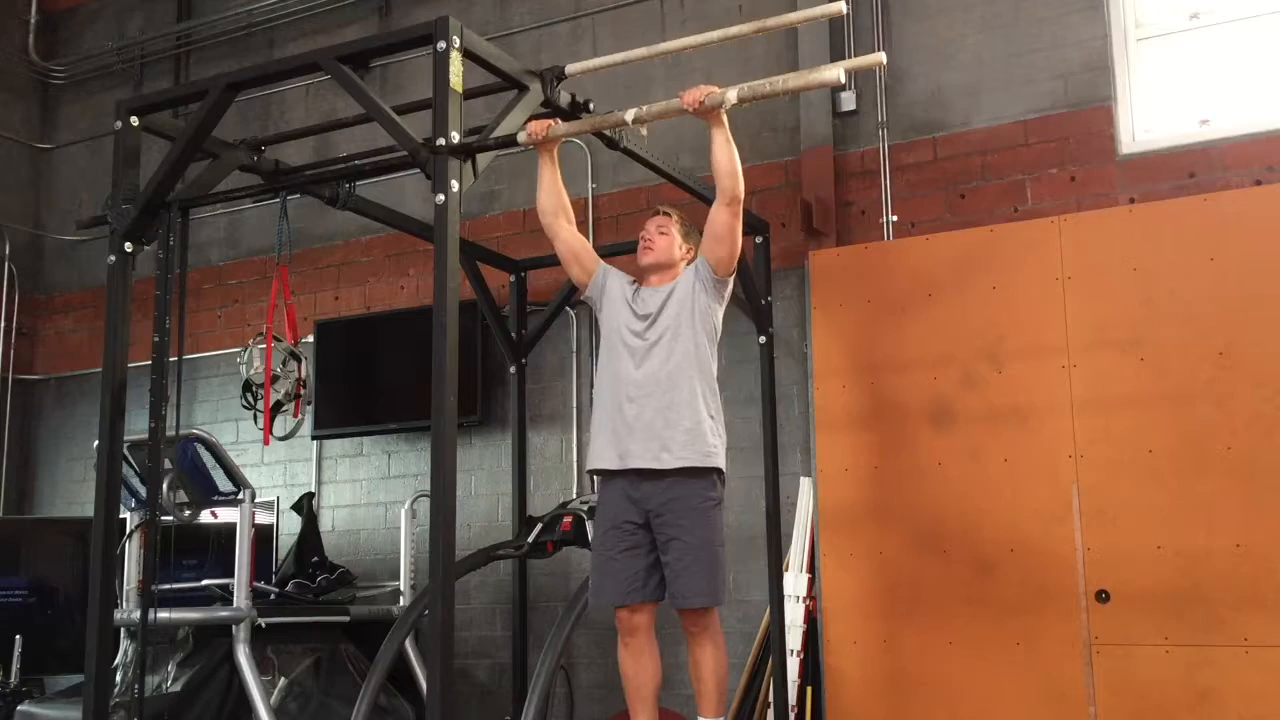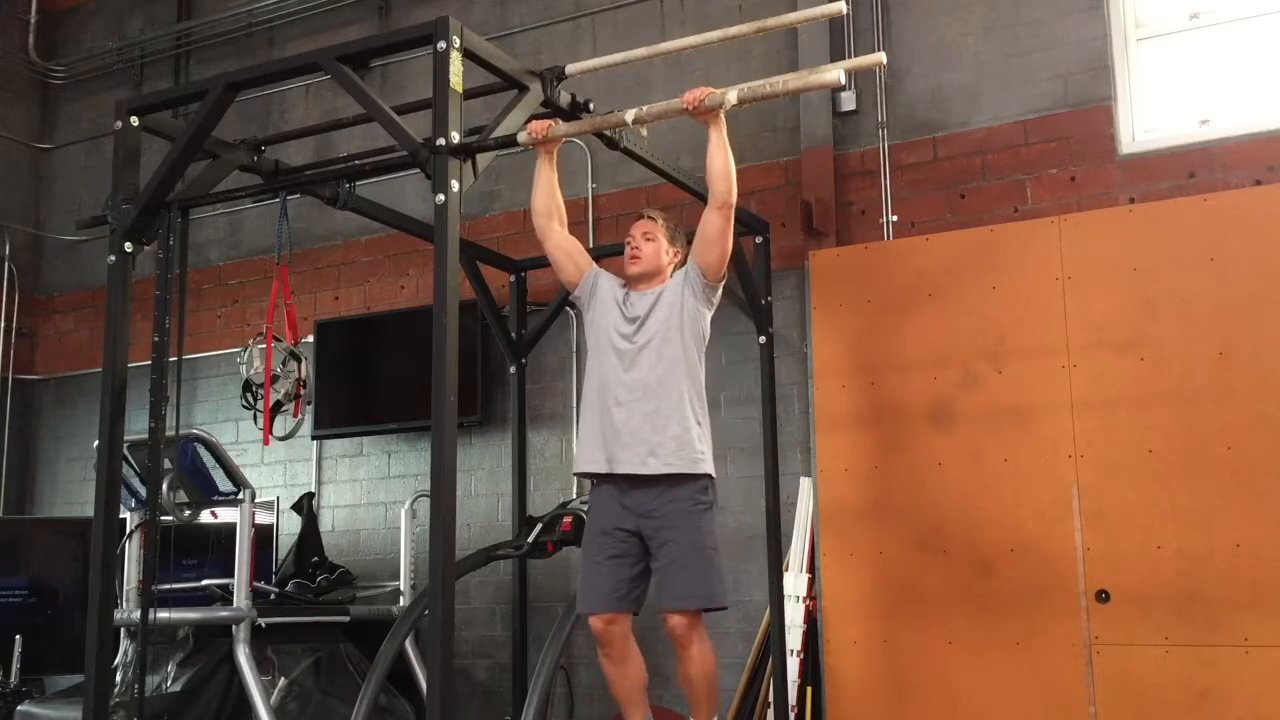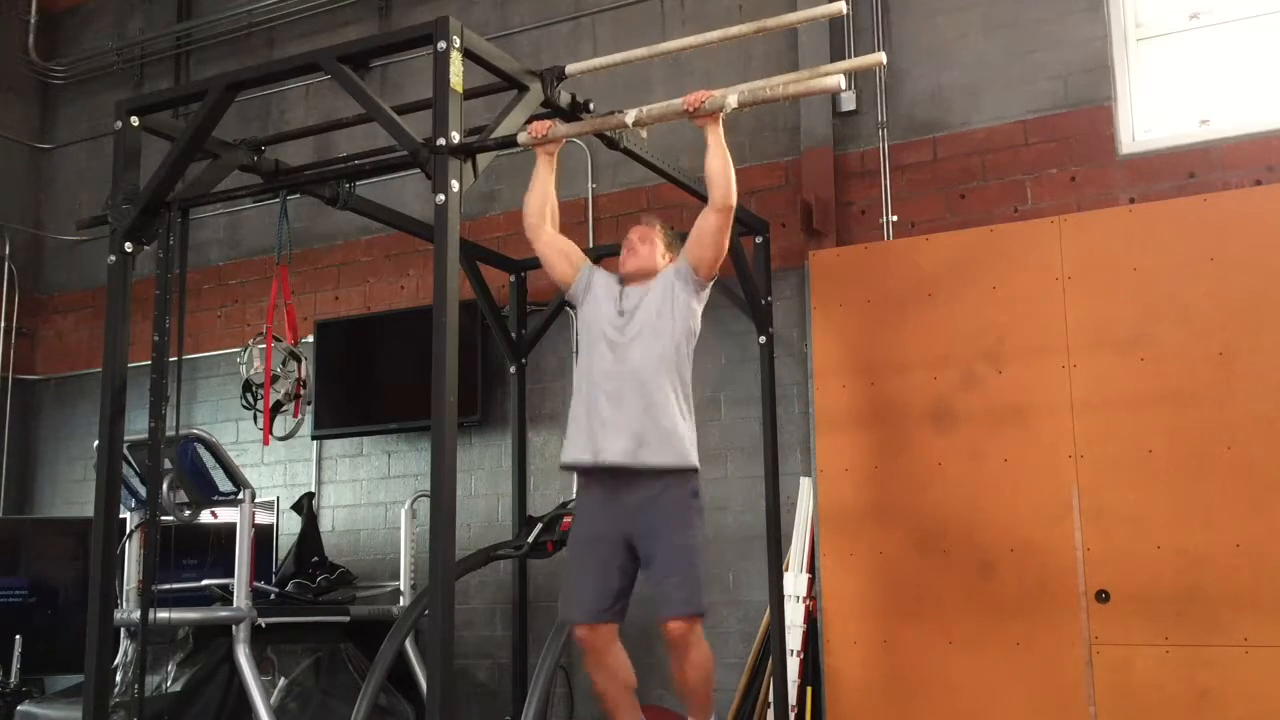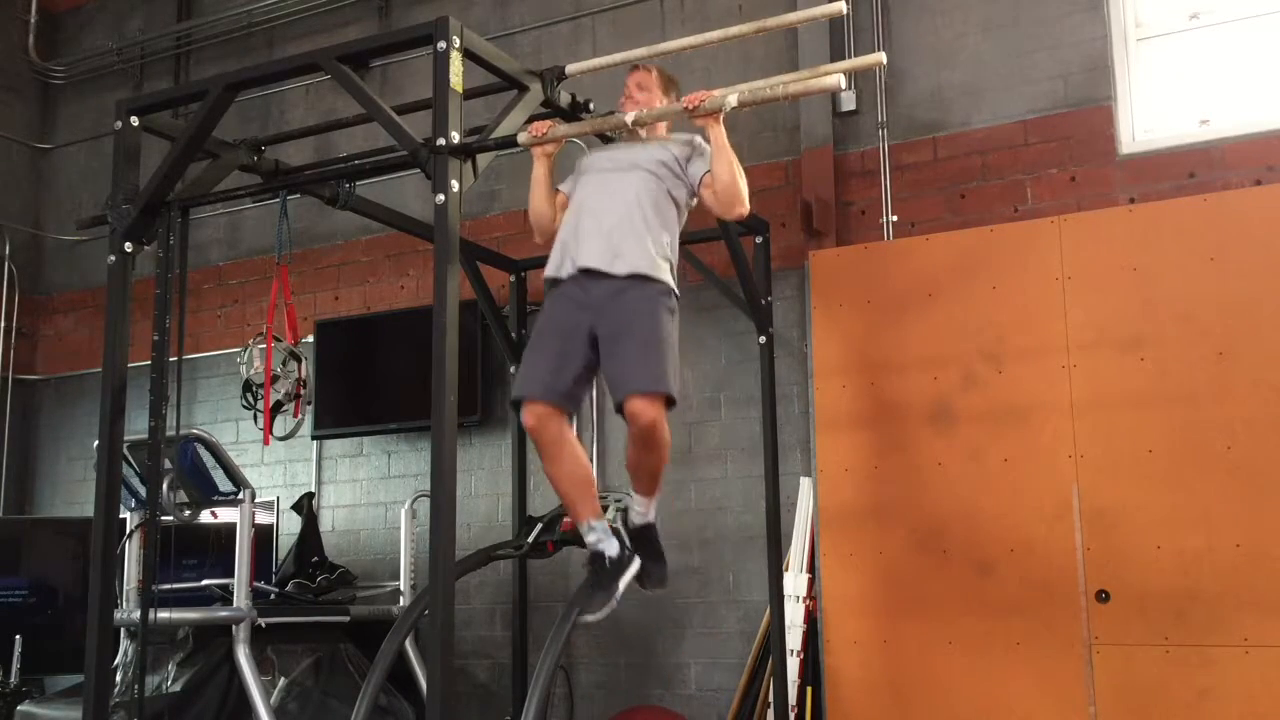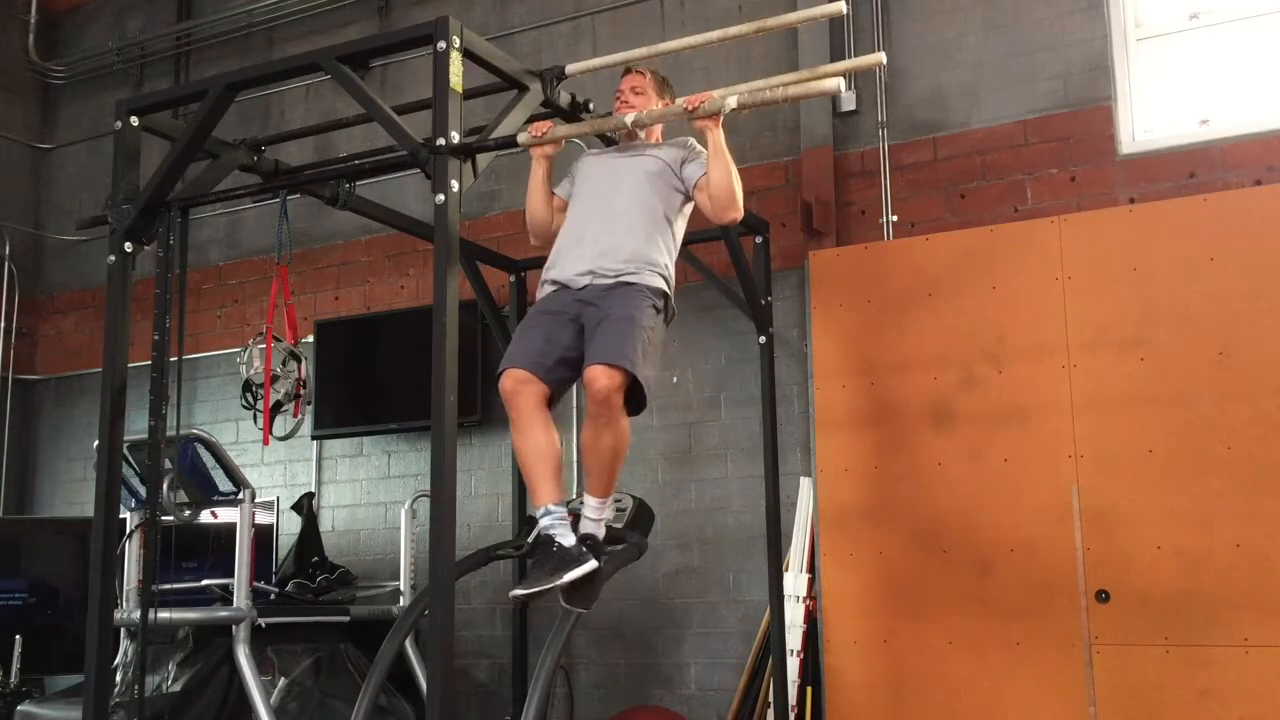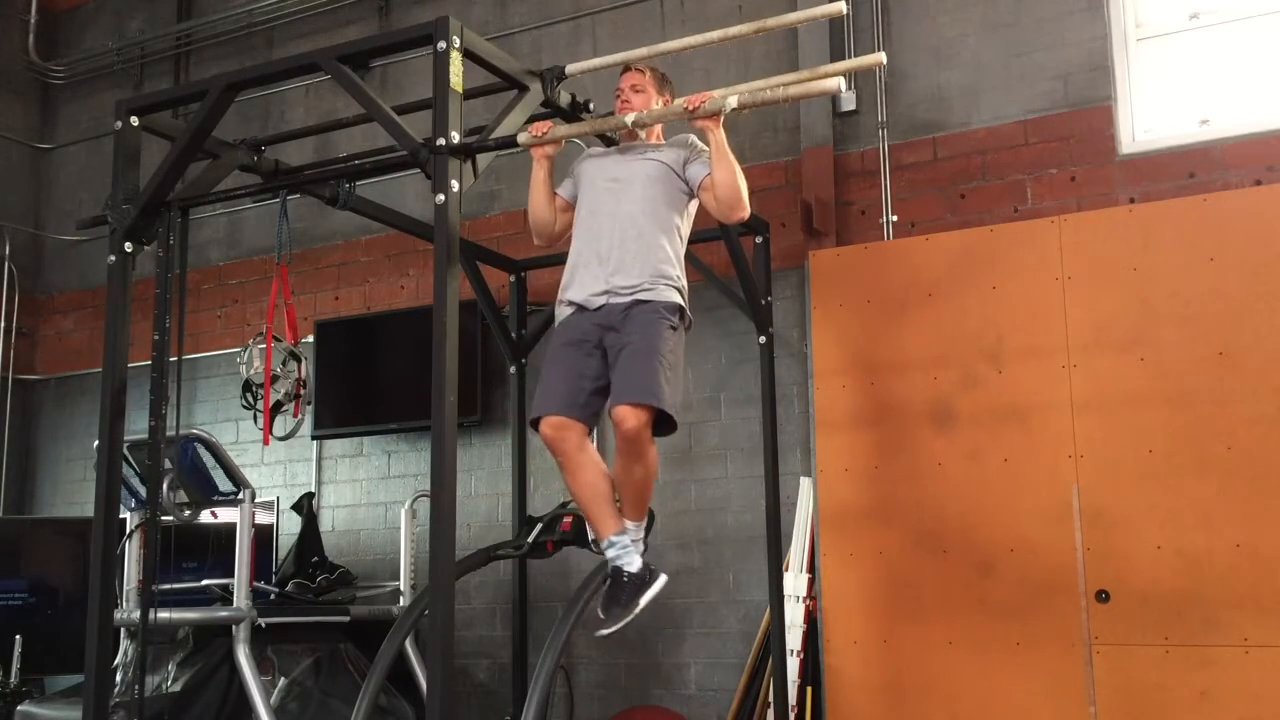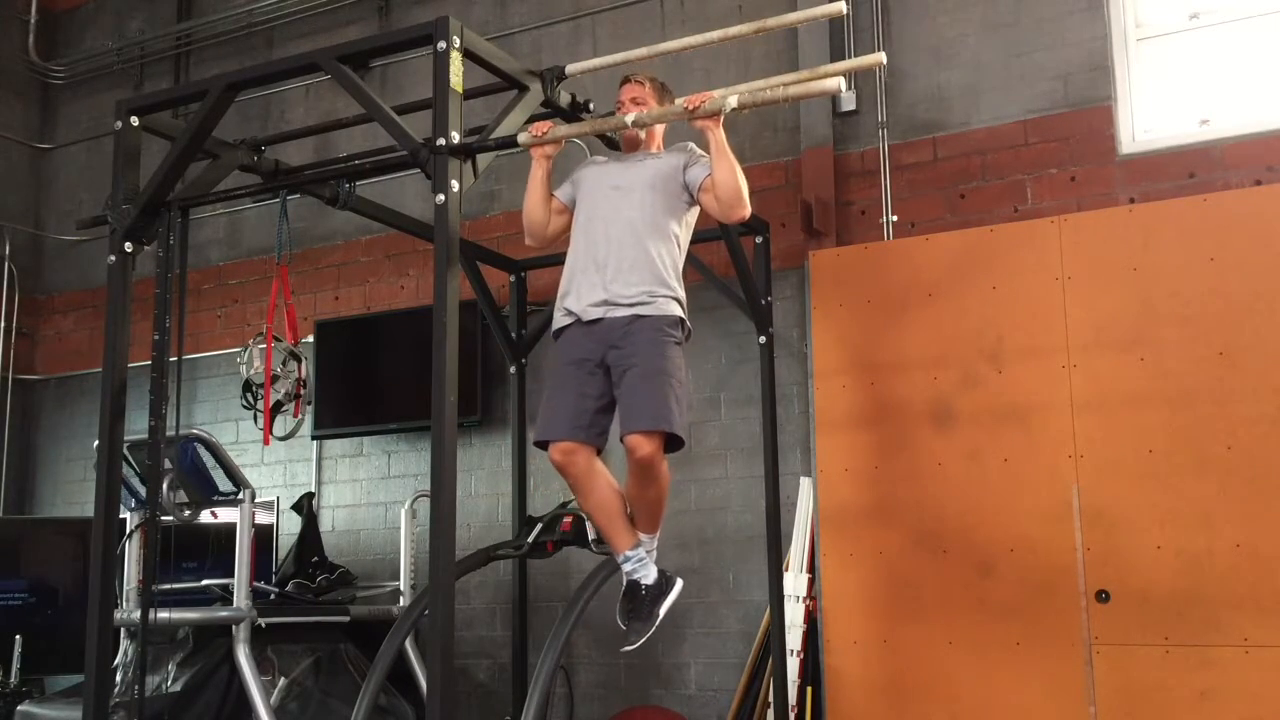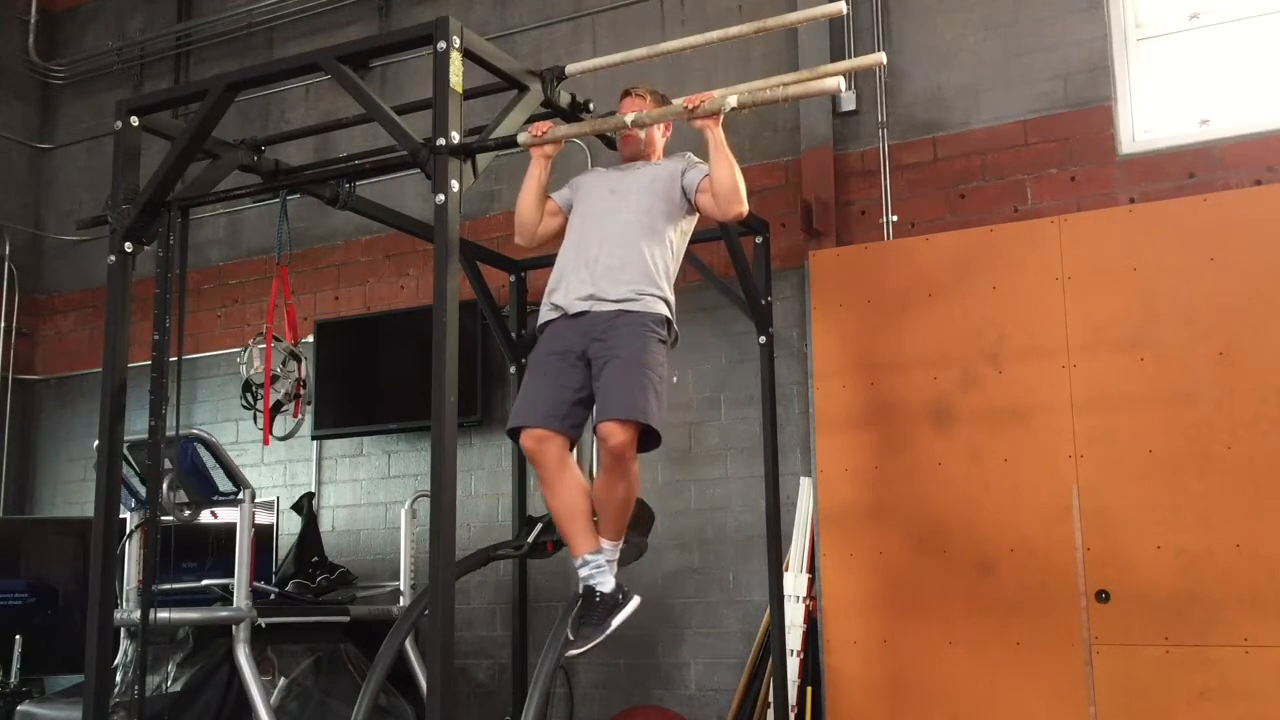
dt=0.5s
person 1, frame 1
left shoulder: (703, 286)
right shoulder: (610, 292)
left elbow: (730, 199)
right elbow: (558, 225)
left wrist: (716, 121)
right wrist: (548, 154)
left hip: (687, 472)
right hip: (620, 476)
left knee: (698, 617)
right knee: (631, 618)
person 1, frame 2
left shoulder: (691, 292)
right shoulder: (598, 295)
left elbow: (723, 205)
right elbow: (549, 226)
left wrist: (714, 124)
right wrist: (546, 156)
left hip: (677, 482)
right hip: (612, 485)
left knee: (683, 623)
right knee: (606, 624)
person 1, frame 3
left shoulder: (682, 286)
right shoulder: (593, 290)
left elbow: (722, 203)
right elbow: (539, 229)
left wrist: (712, 128)
right wrist: (546, 156)
left hip: (664, 476)
right hip: (598, 482)
left knee: (679, 625)
right knee: (592, 629)
person 1, frame 4
left shoulder: (684, 150)
right shoulder: (592, 160)
left elbow: (734, 204)
right elbow: (543, 228)
left wrist: (713, 127)
right wrist: (542, 157)
left hip: (639, 285)
right hip: (570, 286)
left knee: (645, 412)
right knee: (539, 414)
left ankle: (643, 523)
right ankle: (604, 546)
person 1, frame 5
left shoulder: (680, 153)
right shoulder: (587, 161)
left elbow: (728, 210)
right elbow: (540, 231)
left wrist: (713, 132)
right wrist: (540, 161)
left hip: (633, 287)
right hip: (563, 289)
left knee: (603, 382)
right knee: (518, 385)
left ankle: (590, 533)
right ankle: (558, 535)
person 1, frame 6
left shoulder: (683, 151)
right shoulder: (589, 162)
left elbow: (734, 208)
right elbow: (545, 232)
left wrist: (713, 131)
right wrist: (541, 161)
left hip: (649, 302)
right hip: (580, 307)
left knee: (631, 421)
right knee: (557, 427)
left ankle: (632, 548)
right ankle: (626, 564)
person 1, frame 7
left shoulder: (682, 160)
right shoulder: (588, 171)
left elbow: (736, 208)
right elbow: (536, 233)
left wrist: (713, 132)
right wrist: (541, 162)
left hip: (648, 316)
right hip: (578, 321)
left knee: (644, 444)
right knee: (566, 449)
left ankle: (644, 558)
right ankle: (641, 574)
person 1, frame 8
left shoulder: (680, 170)
right shoulder: (588, 181)
left elbow: (733, 206)
right elbow: (527, 232)
left wrist: (712, 131)
right wrist: (540, 159)
left hip: (634, 314)
right hip: (564, 319)
left knee: (618, 437)
right knee: (540, 440)
left ankle: (606, 566)
right ankle: (598, 582)
